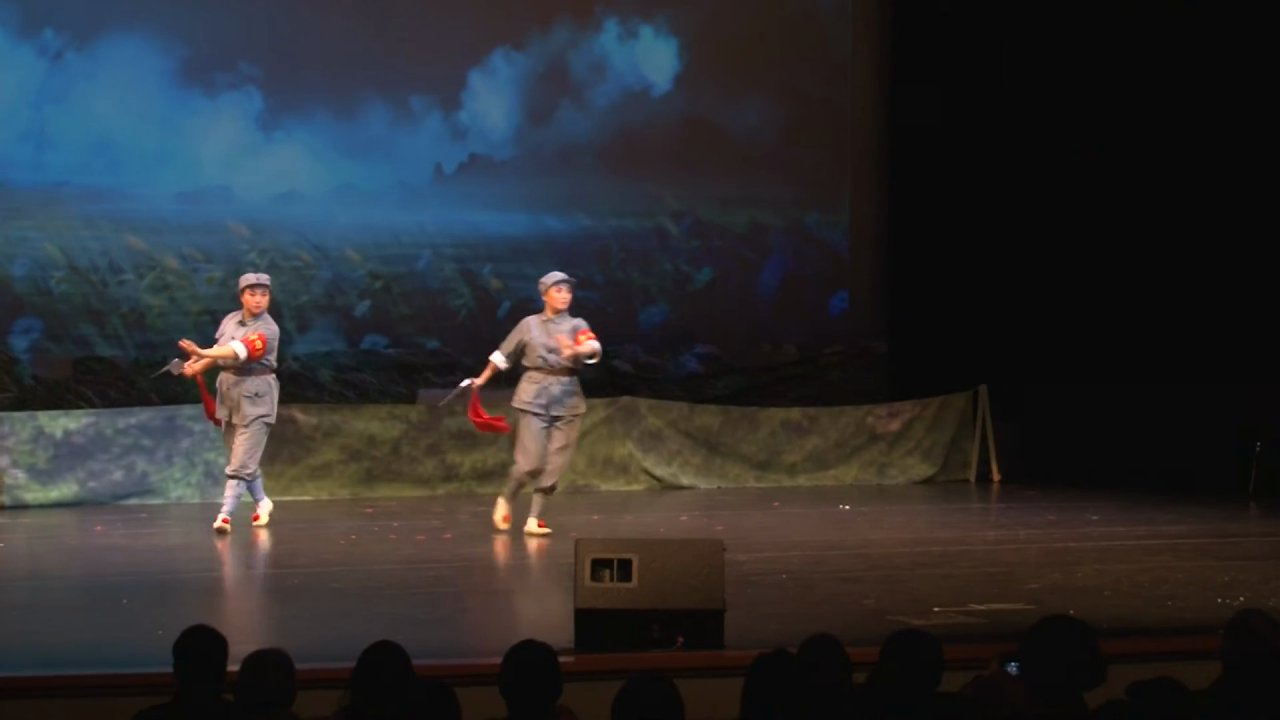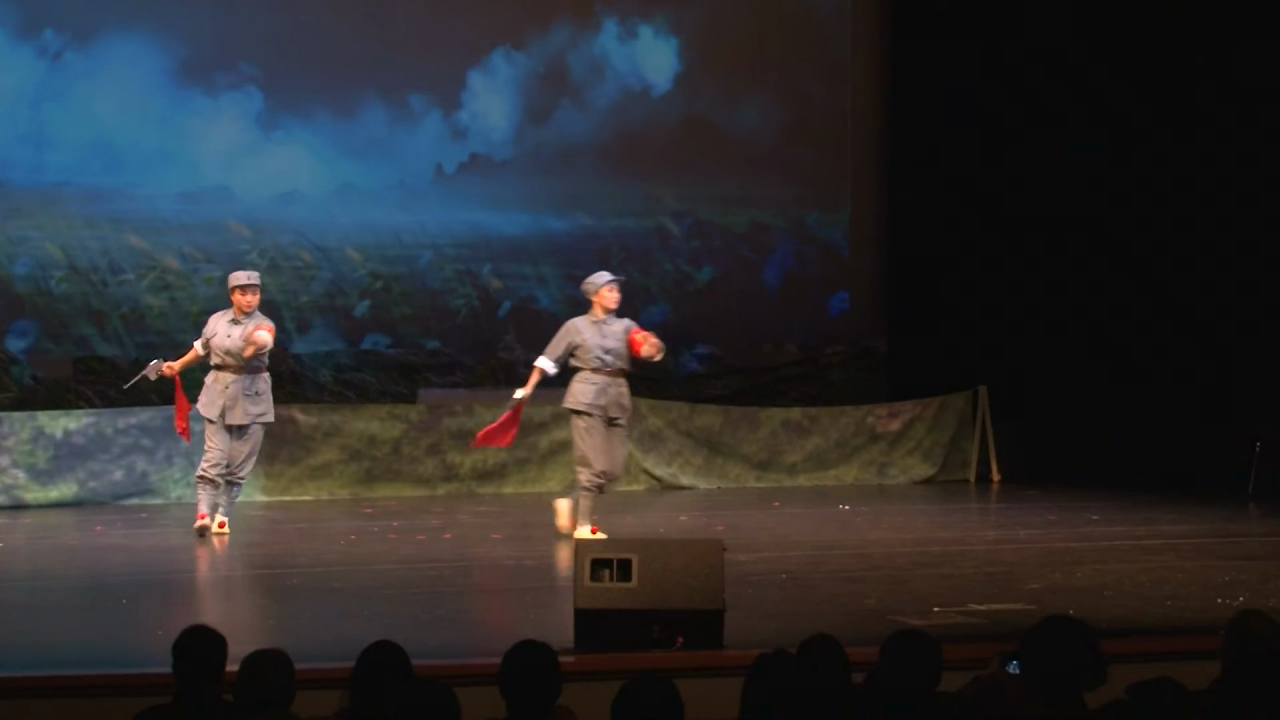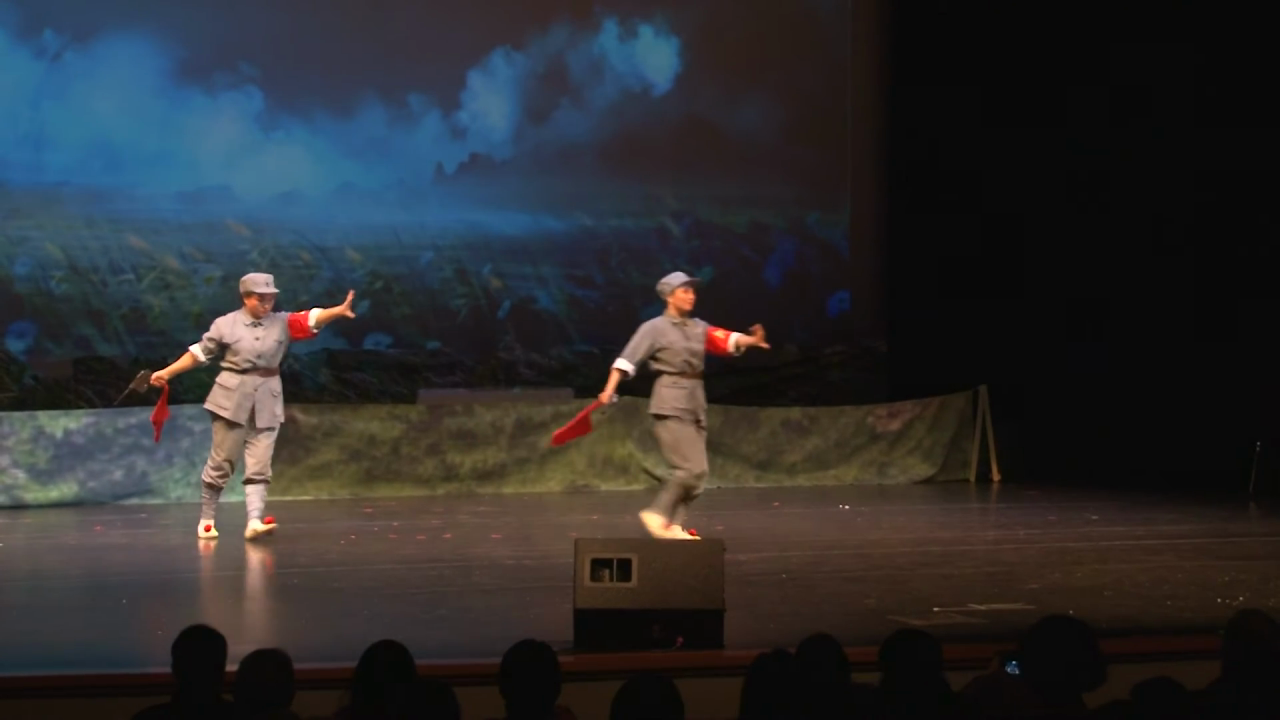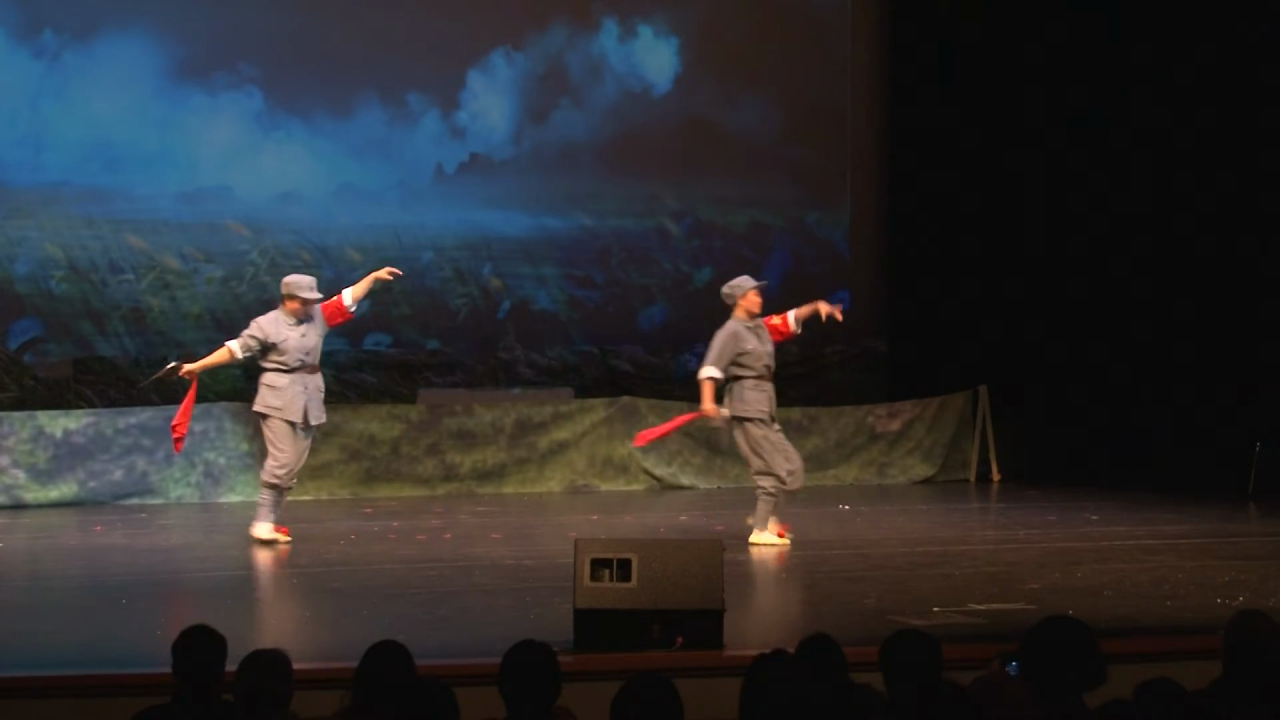
dt=0.3s
person 1, frame 1
left shoulder: (577, 325)
right shoulder: (529, 324)
left elbow: (594, 348)
right elbow: (504, 353)
left wrist: (575, 350)
right wrist: (483, 379)
left hip: (567, 396)
right hip: (534, 393)
left knee: (555, 465)
right knee: (529, 462)
left ankle: (535, 519)
right ankle: (505, 501)
person 1, frame 2
left shoulder: (625, 326)
right shoulder: (575, 326)
left elbow: (645, 344)
right elbow: (549, 358)
left wrist: (653, 348)
right wrist: (529, 387)
left hip: (618, 397)
right hip: (586, 395)
left knee: (613, 464)
right knee: (593, 464)
left ankle: (569, 501)
right ankle: (583, 526)
person 1, frame 3
left shoulder: (699, 327)
right shoulder: (654, 328)
left elbow: (727, 340)
right elbow: (628, 359)
left wrist: (751, 340)
right wrist: (609, 390)
left hip: (695, 399)
right hip: (670, 401)
left knee: (697, 470)
right knee: (690, 467)
left ankle: (674, 527)
right ankle: (656, 512)
person 1, frame 4
left shoulder: (761, 327)
right shoulder: (729, 331)
left elbow: (789, 319)
right elbow: (710, 367)
left wrist: (817, 306)
right wrist: (707, 400)
left hip: (762, 405)
right hip: (749, 405)
left knee: (790, 464)
right knee: (773, 469)
left ankle: (766, 518)
right ankle: (760, 531)
person 2, frame 1
left shoulder: (268, 330)
right shoulder: (230, 320)
left elbow: (239, 351)
left wrist: (202, 353)
right wrist: (198, 367)
left hip: (256, 396)
right hip: (229, 392)
left knee: (241, 462)
right knee: (243, 459)
left ankle: (225, 515)
right ankle: (263, 502)
person 2, frame 2
left shoulder: (261, 324)
right shoulder: (216, 321)
left elbow: (265, 338)
right elbow: (202, 348)
left wrist: (257, 344)
right wrist: (176, 365)
left hip: (251, 396)
right hip: (218, 393)
left knee: (239, 462)
right knee: (214, 458)
left ankle: (223, 514)
right ankle: (203, 516)
person 2, frame 3
left shoulder: (283, 323)
right shoulder: (225, 324)
left elbow: (311, 319)
right elbow: (200, 352)
left wrist: (338, 311)
right wrist: (166, 373)
left hip: (267, 397)
right hip: (233, 395)
left knee: (259, 465)
right knee: (220, 461)
left ankle: (254, 522)
right ankle: (206, 519)
person 2, frame 4
left shoulder: (317, 317)
right shoulder: (266, 325)
left elbow: (347, 298)
right elbow: (235, 349)
left wrist: (375, 277)
right wrist: (198, 366)
left hip: (308, 395)
right hip: (279, 395)
left knee: (292, 465)
right knee: (281, 462)
left ankle: (268, 524)
right ankle: (261, 521)
